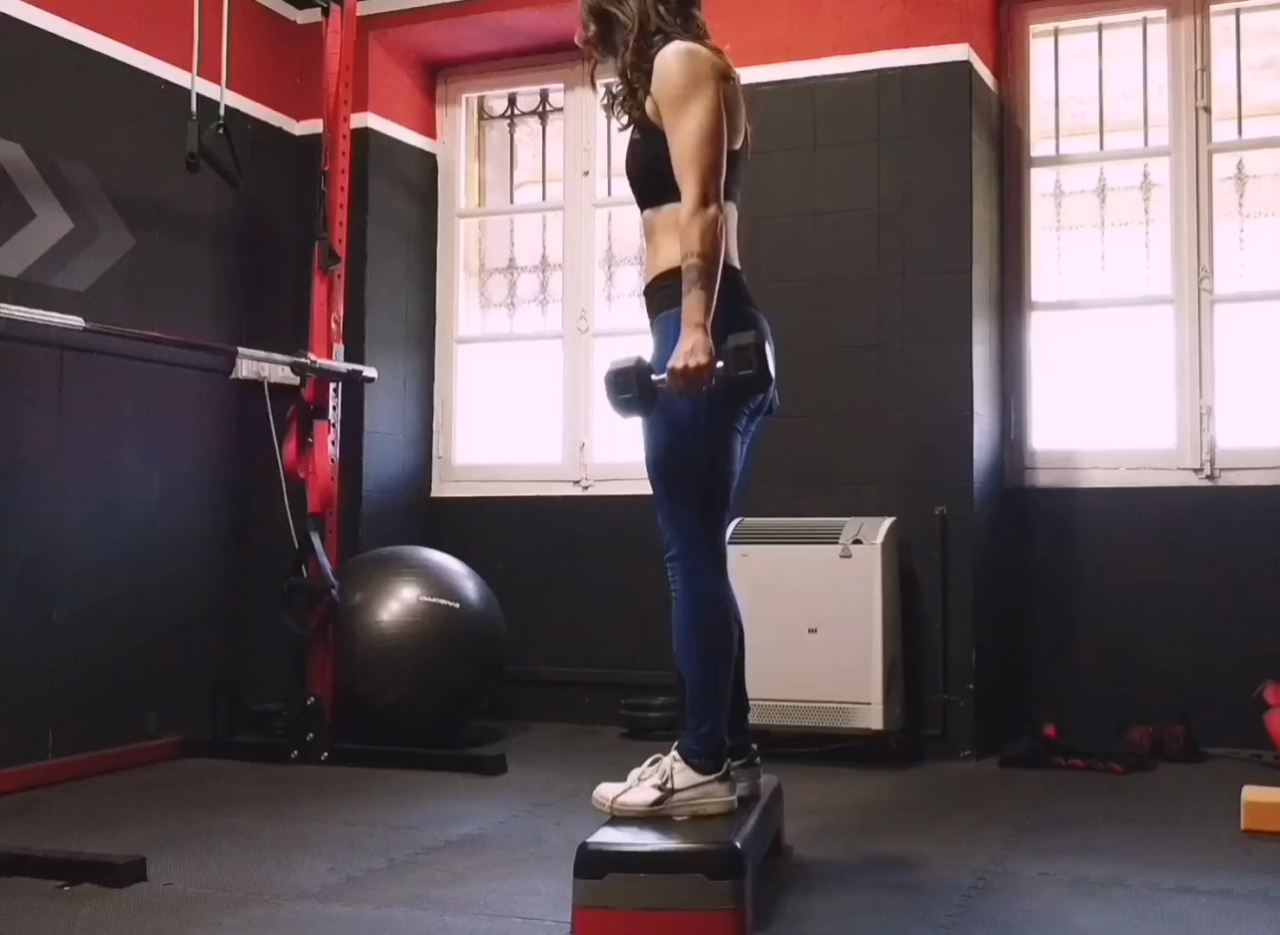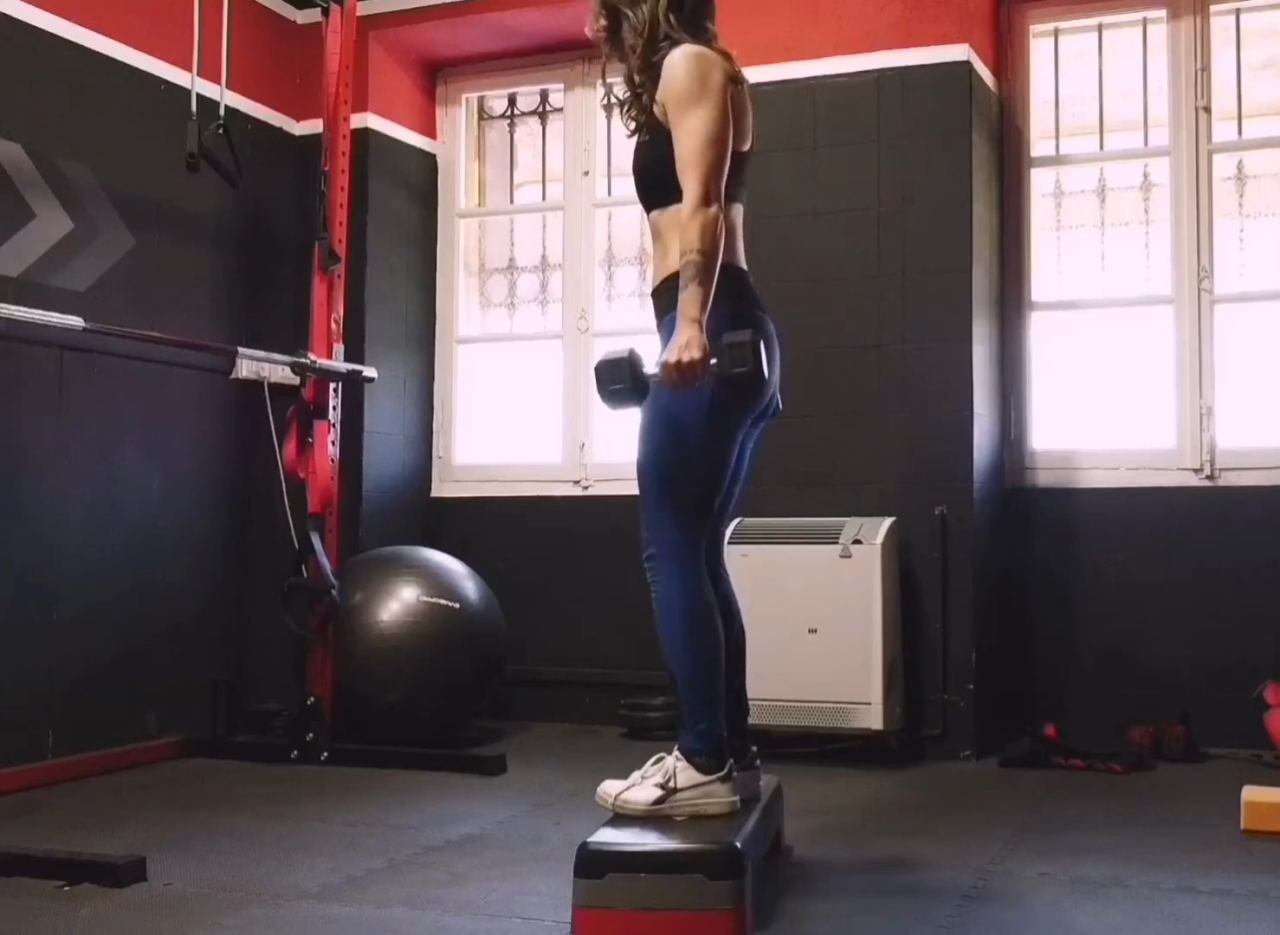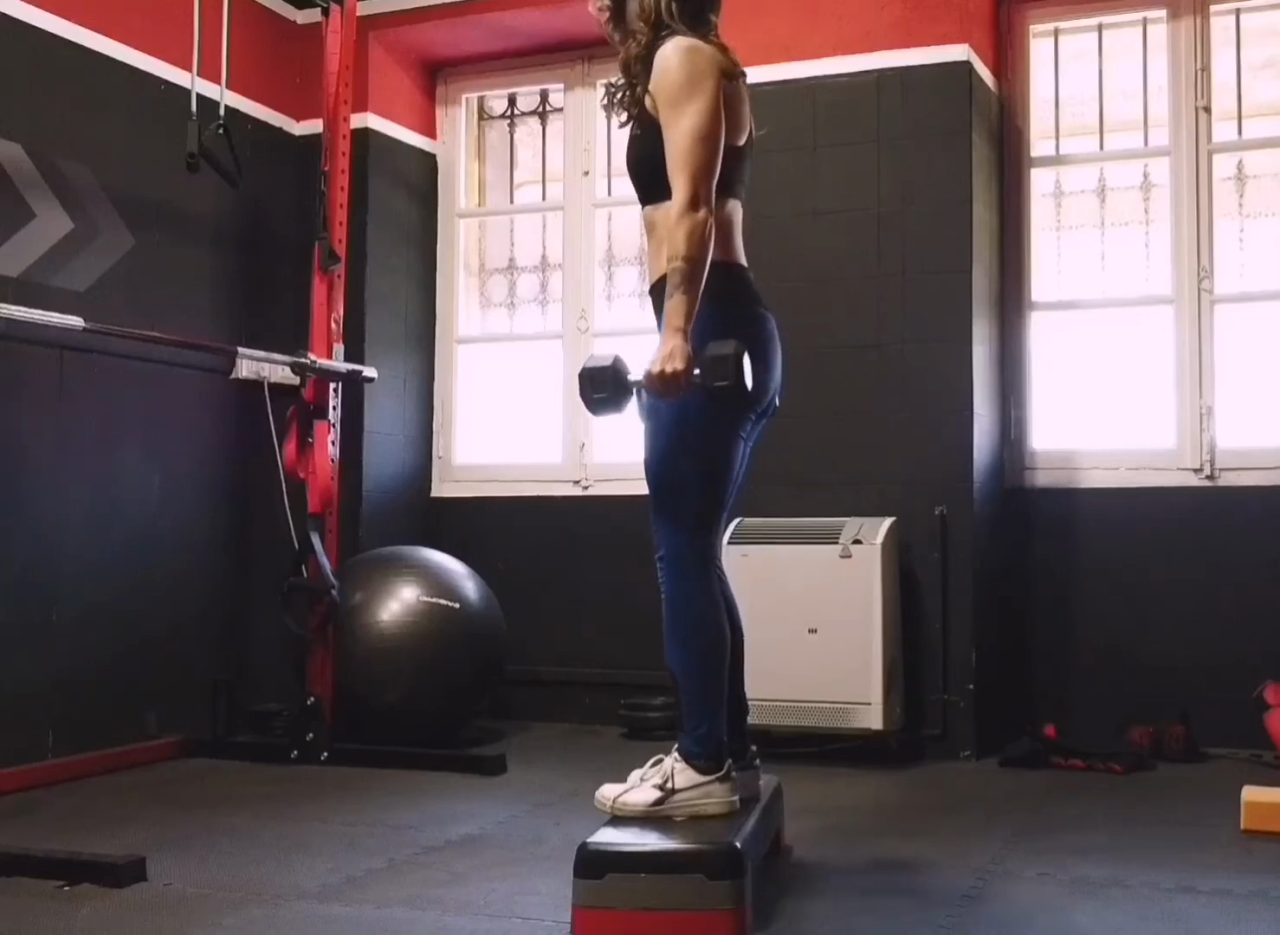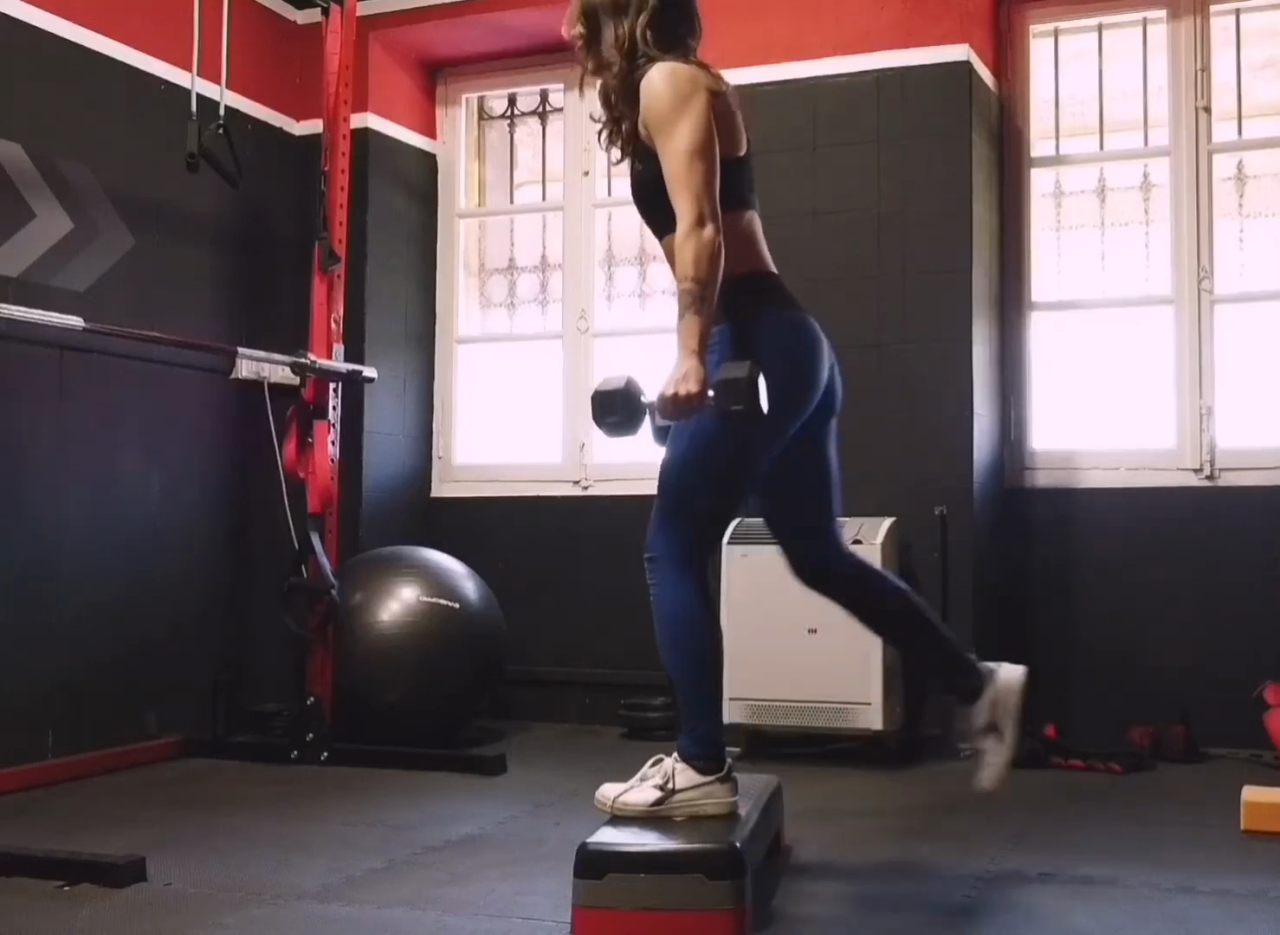
dt=0.4s
person 1, frame 1
right shoulder: (679, 71)
left elbow: (702, 206)
left wrist: (694, 330)
left hip: (702, 332)
right hip: (717, 333)
left knee: (690, 552)
right knee: (699, 552)
left ankle: (704, 765)
right ankle: (729, 751)
person 1, frame 2
right shoulder: (686, 75)
left elbow: (703, 205)
left wrist: (692, 324)
left hip: (710, 333)
right hip: (724, 337)
left knee: (672, 551)
right knee: (696, 554)
left ankle: (704, 764)
right ankle: (729, 752)
person 1, frame 3
right shoulder: (689, 66)
left elbow: (693, 208)
left wrist: (676, 332)
left hip: (714, 330)
right hip: (728, 332)
left knee: (681, 552)
right knee: (694, 552)
left ankle: (705, 766)
right ankle: (728, 751)
person 1, frame 4
left shoulder: (667, 82)
right shoulder: (686, 87)
left elbow: (699, 230)
left wrist: (689, 353)
right wrist: (702, 350)
left hip: (756, 344)
right hip: (785, 345)
left knee: (674, 553)
right knee: (817, 554)
left ankle: (698, 769)
right ankle: (982, 689)
